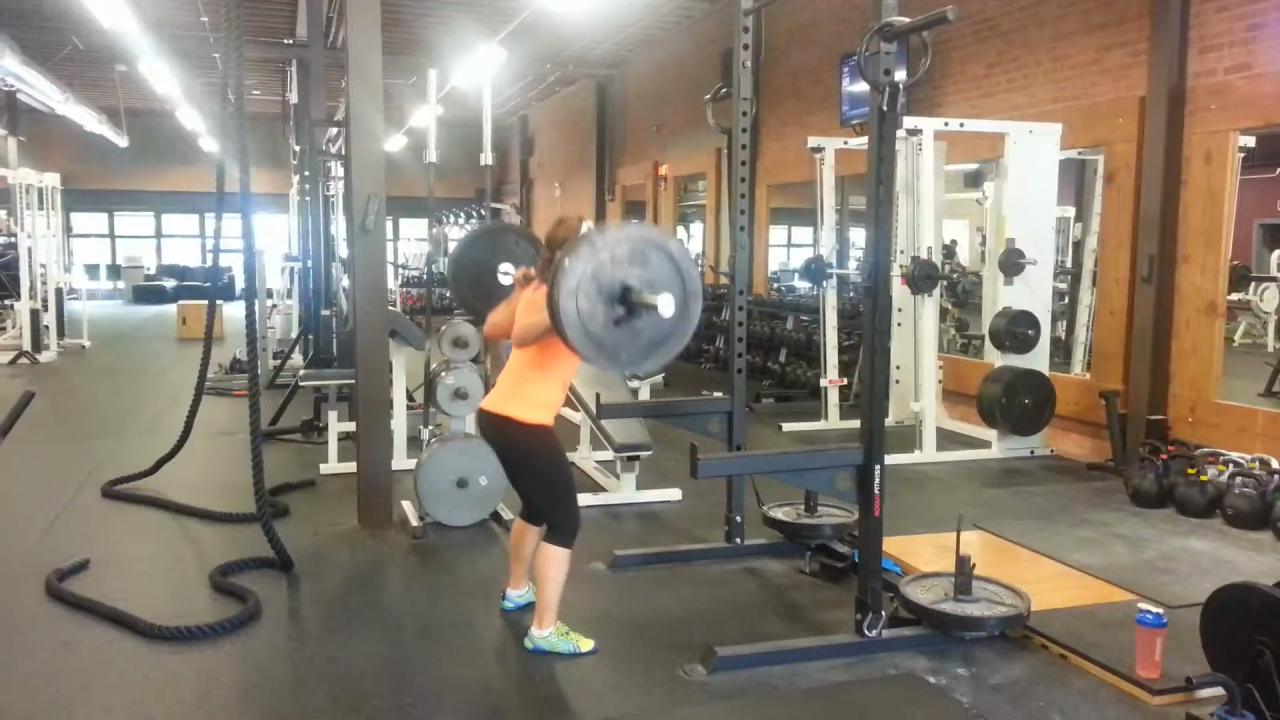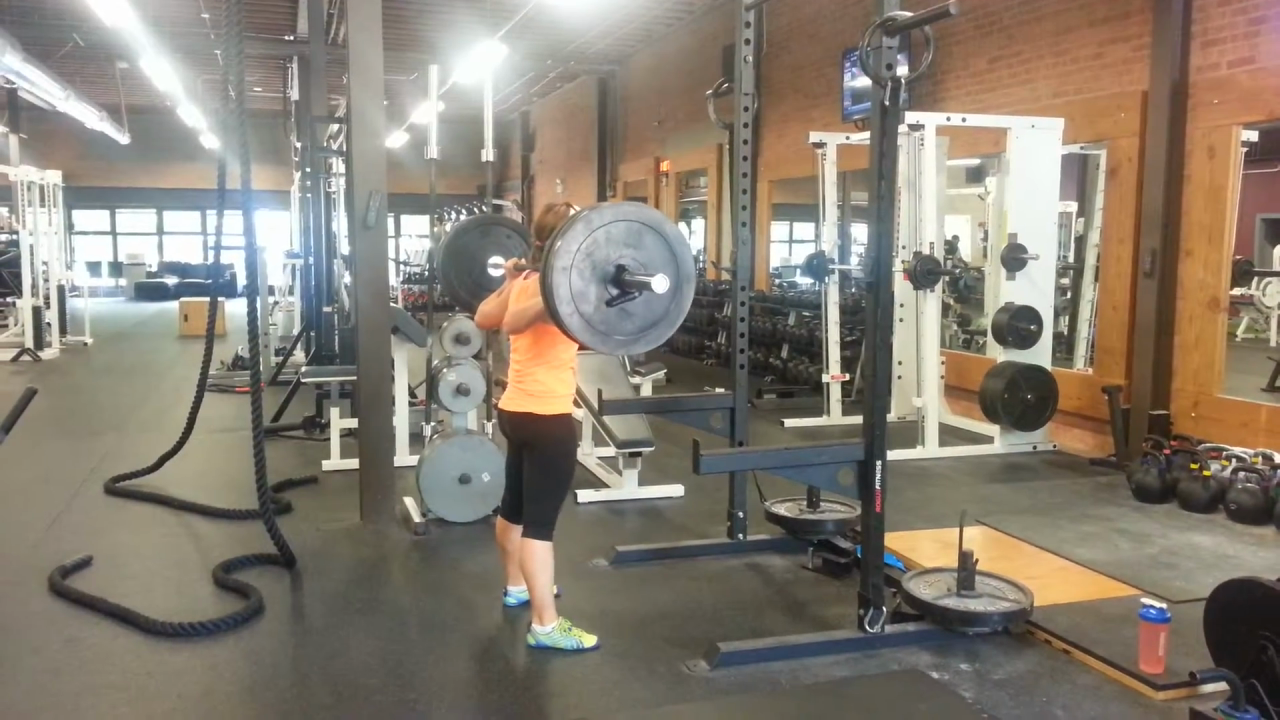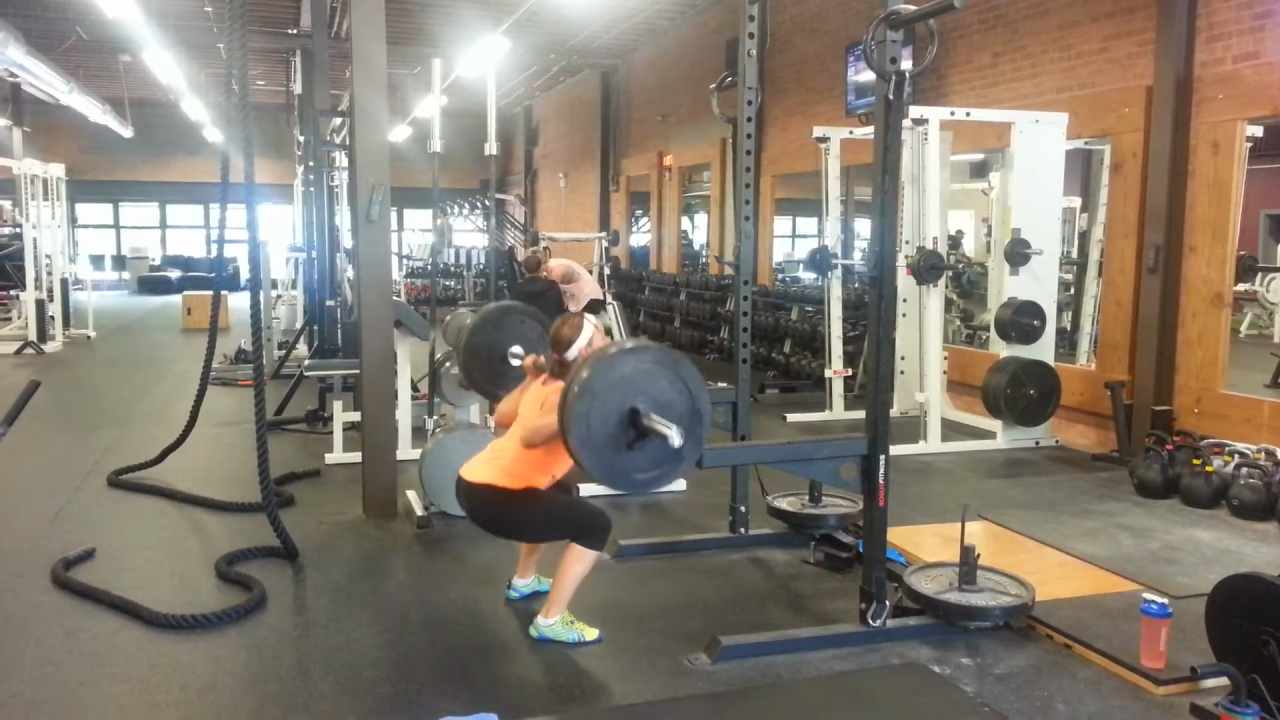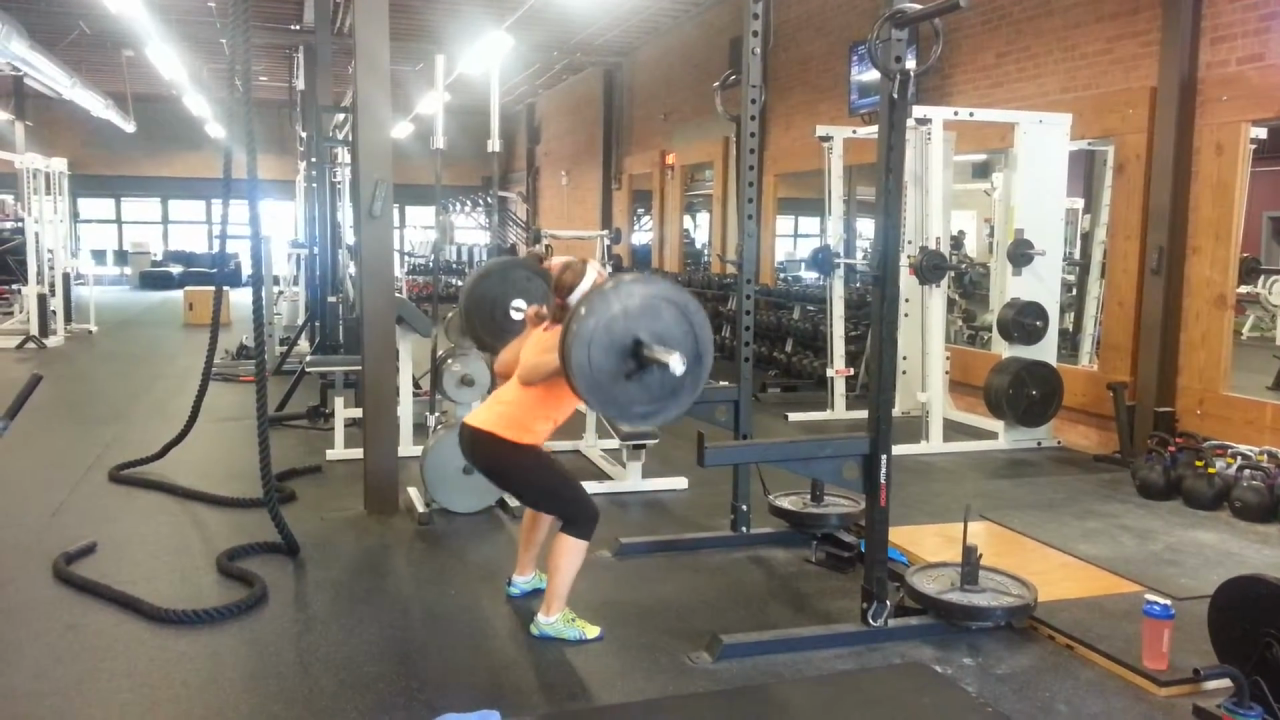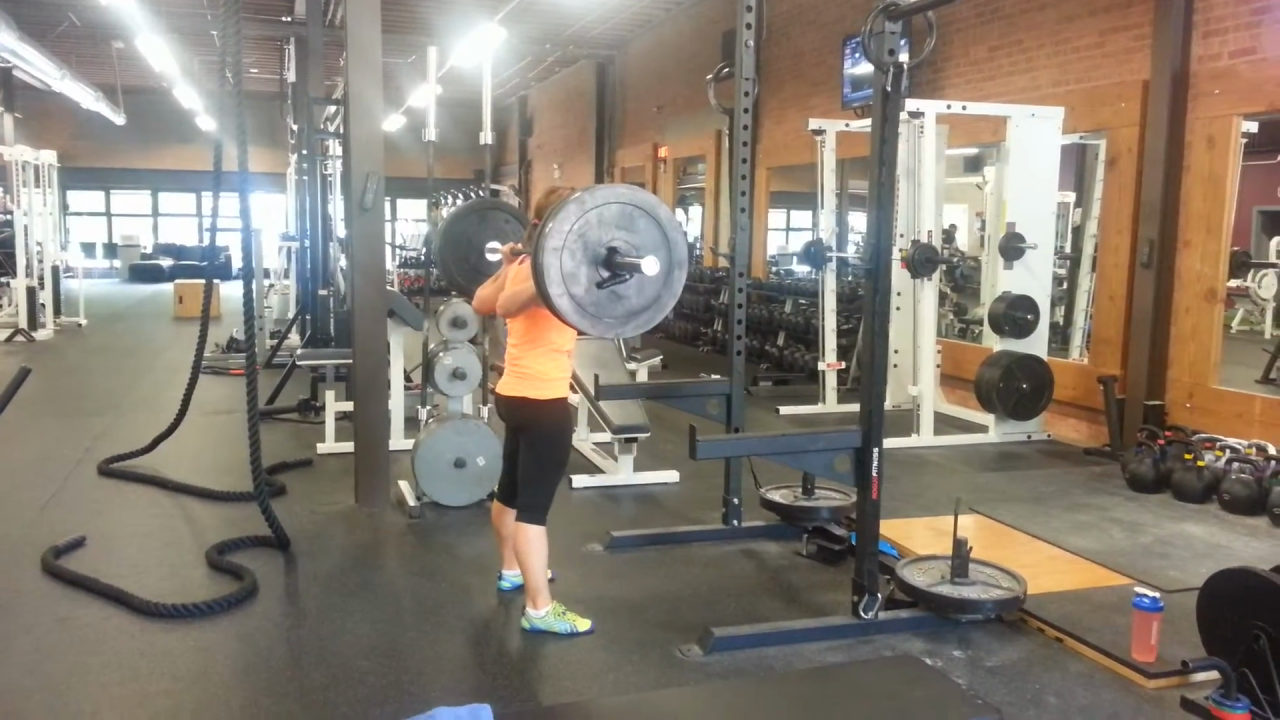
dt=1s
person 1, frame 1
left shoulder: (539, 291)
left elbow: (492, 328)
right elbow: (523, 336)
left wrist: (520, 289)
left hip: (498, 413)
right hip: (521, 422)
left knee: (539, 505)
right knee: (565, 521)
left ankle: (517, 590)
right ankle: (545, 631)
person 1, frame 2
left shoulder: (527, 281)
left elbow: (483, 318)
right elbow: (515, 323)
left wrist: (509, 280)
left hip: (517, 410)
right hip: (546, 417)
left knee: (516, 506)
right knee: (539, 522)
left ankle: (517, 586)
right ankle: (546, 626)
person 1, frame 3
left shoulder: (546, 382)
left elbow: (502, 417)
right elbow: (530, 437)
left wrist: (530, 377)
left hip: (477, 482)
right hip: (491, 497)
left knee: (561, 495)
right knee: (595, 525)
left ankle: (523, 580)
right ankle: (550, 621)
person 1, frame 4
left shoulder: (549, 329)
left elbow: (502, 367)
right elbow: (529, 375)
left wrist: (531, 328)
left hip: (480, 430)
right hip: (499, 441)
left knee: (553, 491)
right knee: (582, 513)
left ankle: (523, 577)
right ankle: (552, 618)
person 1, frame 5
left shoulder: (525, 265)
left elbow: (481, 303)
right elbow: (507, 306)
left wrist: (506, 264)
left hip: (515, 394)
right hip: (541, 400)
left knee: (512, 489)
right knee: (534, 505)
left ankle: (511, 570)
right ankle: (540, 610)
